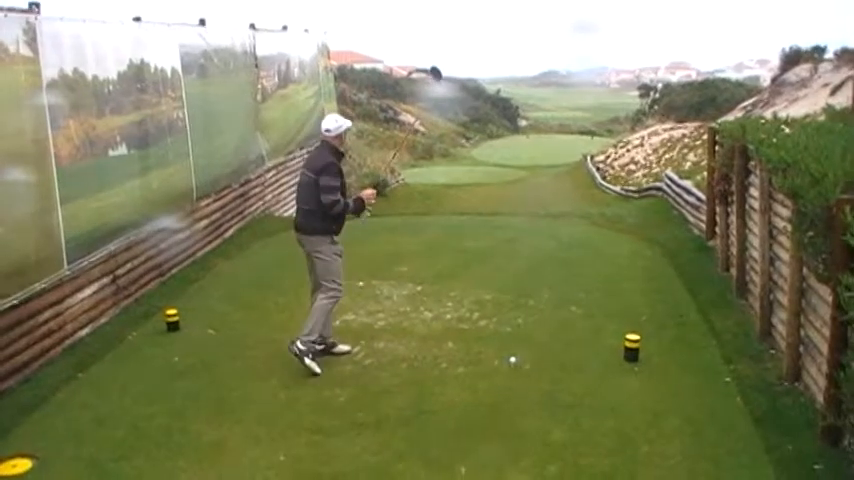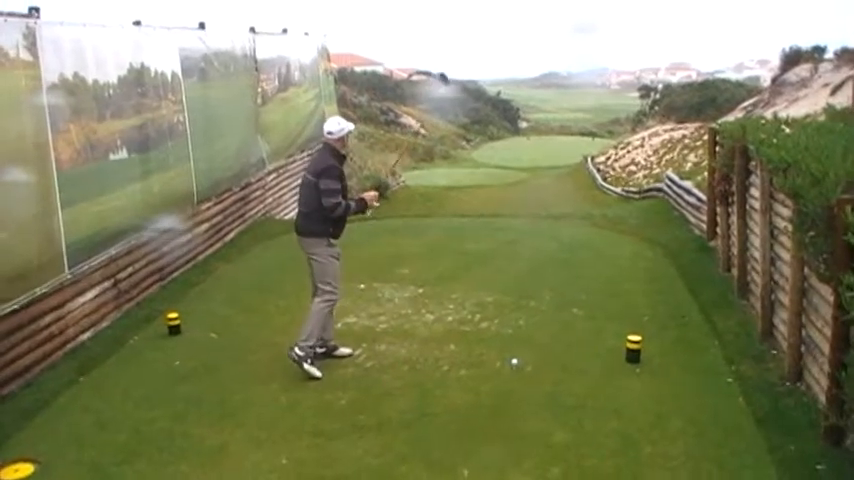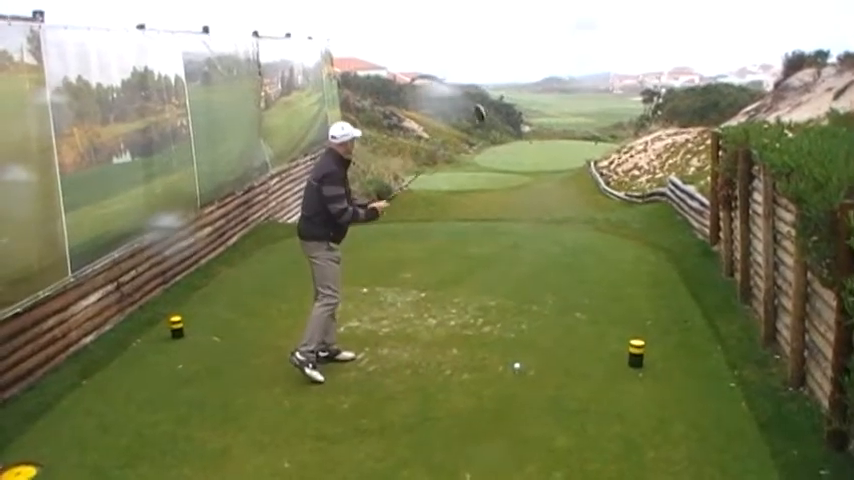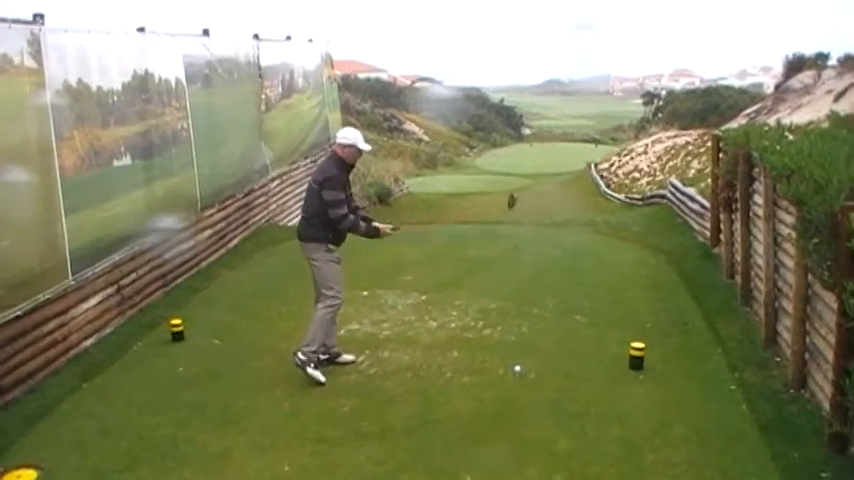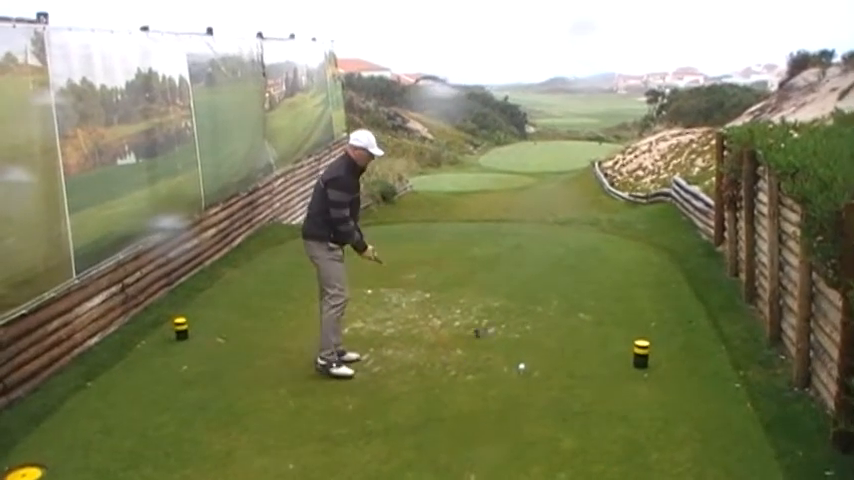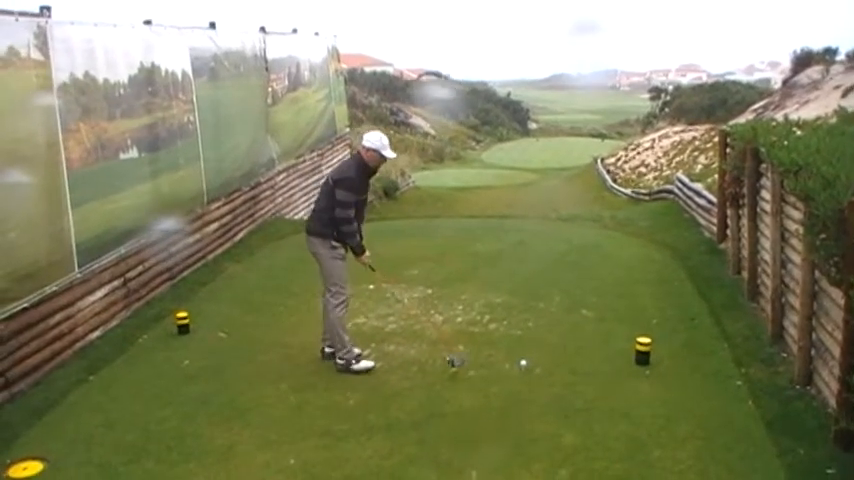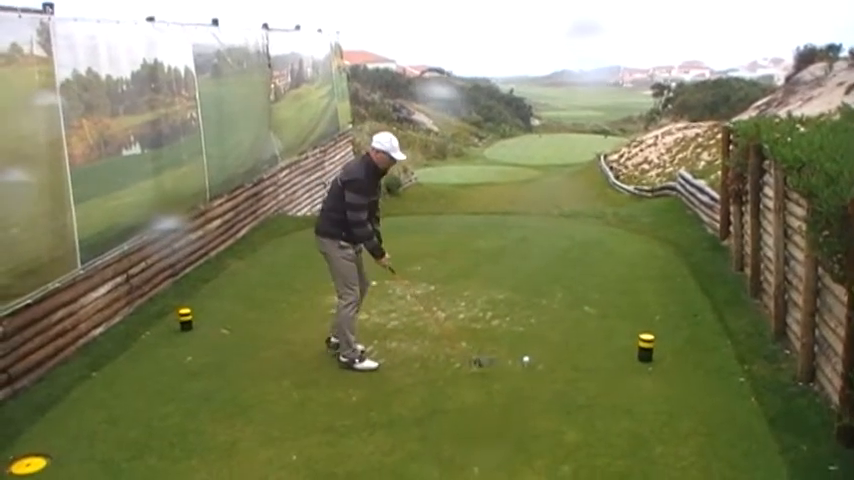
dt=0.2s
person 1, frame 1
left shoulder: (317, 156)
right shoulder: (329, 164)
right elbow: (333, 205)
left wrist: (355, 202)
right wrist: (360, 201)
left hip: (306, 230)
right hip: (320, 234)
left knee: (320, 288)
right knee: (331, 290)
left ankle: (322, 340)
right ankle: (304, 343)
person 1, frame 2
left shoulder: (322, 159)
right shoulder: (330, 166)
right elbow: (334, 208)
left wrist: (359, 202)
right wrist: (362, 203)
left hip: (312, 232)
right hip: (320, 236)
left knee: (323, 291)
right knee: (328, 293)
left ankle: (324, 343)
right ankle: (303, 349)
person 1, frame 3
left shoulder: (329, 164)
right shoulder: (332, 171)
left elbow: (339, 204)
right elbow: (341, 213)
left wrist: (367, 207)
right wrist: (372, 212)
left hip: (317, 236)
right hip: (320, 240)
left knee: (326, 294)
right knee: (328, 297)
left ankle: (326, 347)
right ankle: (304, 354)
person 1, frame 4
left shoulder: (334, 169)
right shoulder: (332, 175)
left elbow: (346, 206)
right elbow: (341, 218)
left wrist: (370, 222)
right wrist: (372, 231)
left hip: (320, 240)
right hip: (319, 242)
left knee: (326, 296)
right knee: (332, 298)
left ankle: (327, 350)
right ankle: (307, 354)
person 1, frame 5
left shoulder: (347, 171)
right shoulder: (341, 176)
left elbow: (349, 212)
right elbow: (341, 220)
left wrist: (360, 241)
right wrist: (360, 246)
left hip: (326, 239)
right hip: (322, 241)
left knee: (330, 296)
right knee: (337, 296)
left ankle: (332, 349)
right ankle: (326, 358)
person 1, frame 6
left shoulder: (359, 171)
right shoulder: (350, 176)
left elbow: (354, 214)
right elbow: (345, 219)
left wrist: (358, 245)
right wrist: (359, 250)
left hip: (331, 237)
right hip: (325, 238)
left knee: (333, 293)
right knee: (338, 295)
left ankle: (331, 345)
right ankle: (344, 356)
person 1, frame 7
left shoulder: (370, 172)
right shoulder: (359, 177)
left elbow: (370, 213)
right elbow: (358, 221)
left wrist: (378, 244)
right wrist: (377, 252)
left hip: (345, 237)
right hip: (334, 238)
left knee: (360, 286)
right knee: (349, 294)
left ankle: (337, 337)
right ankle: (348, 354)
